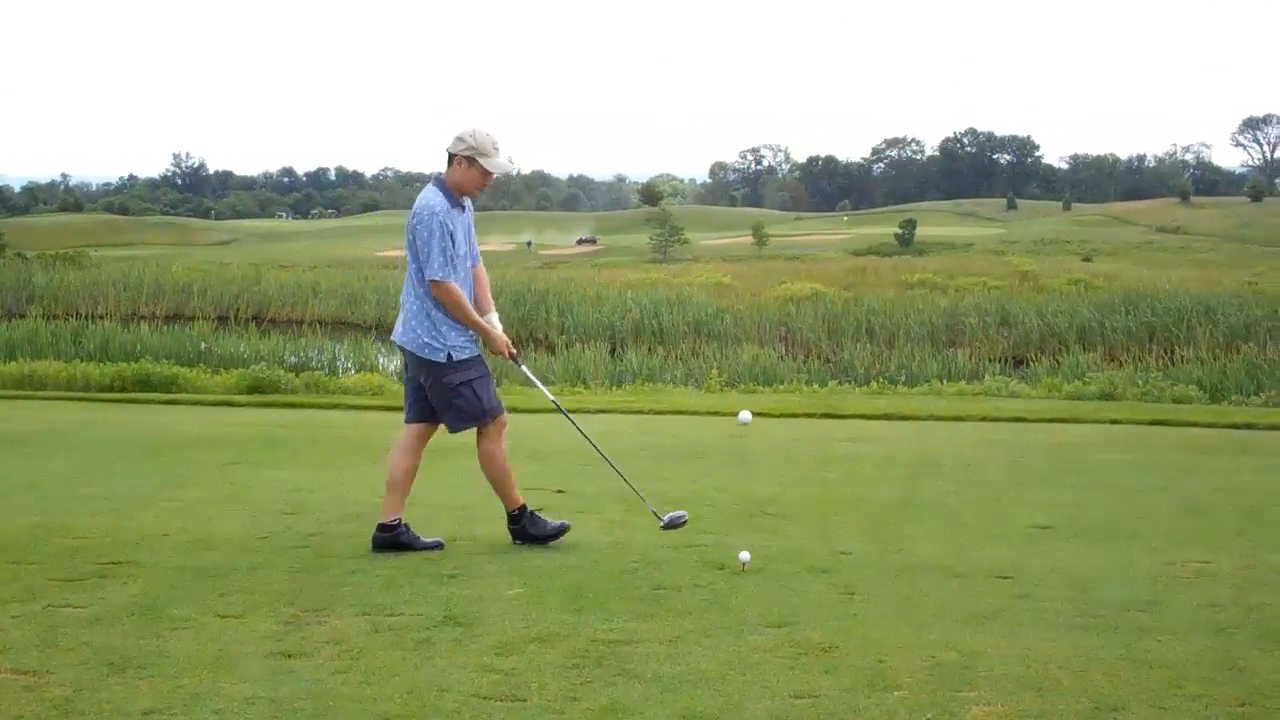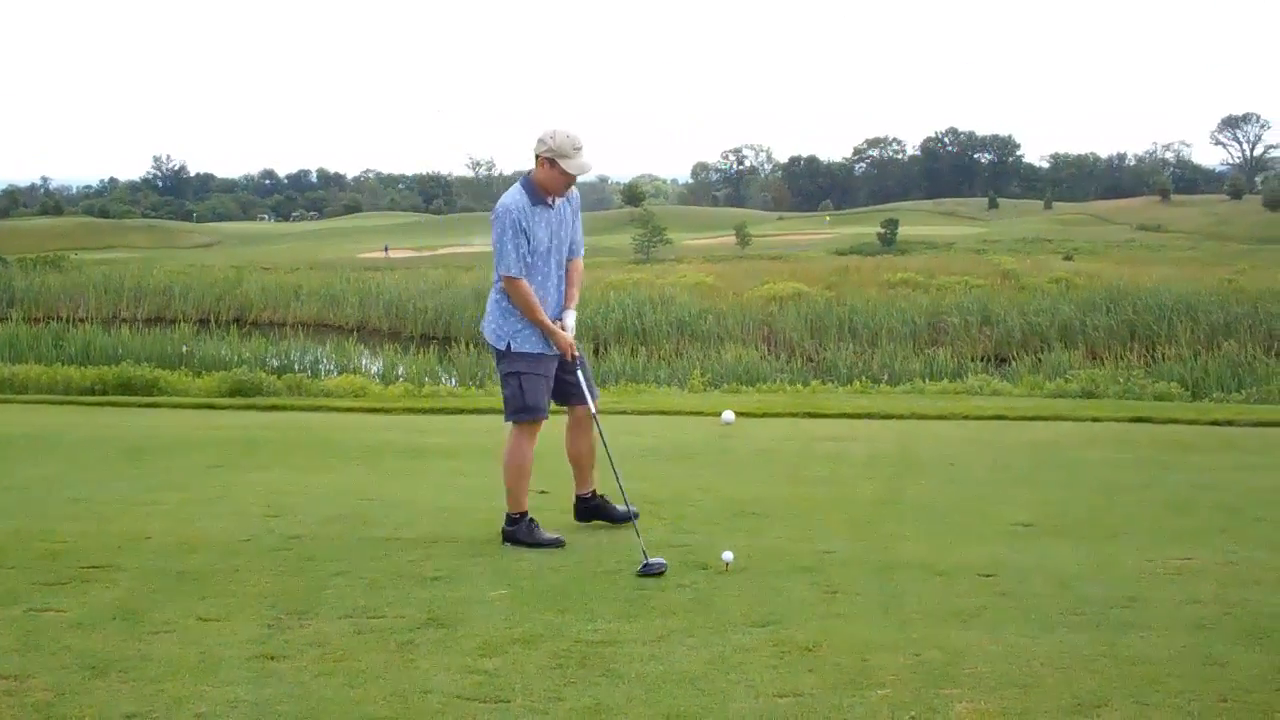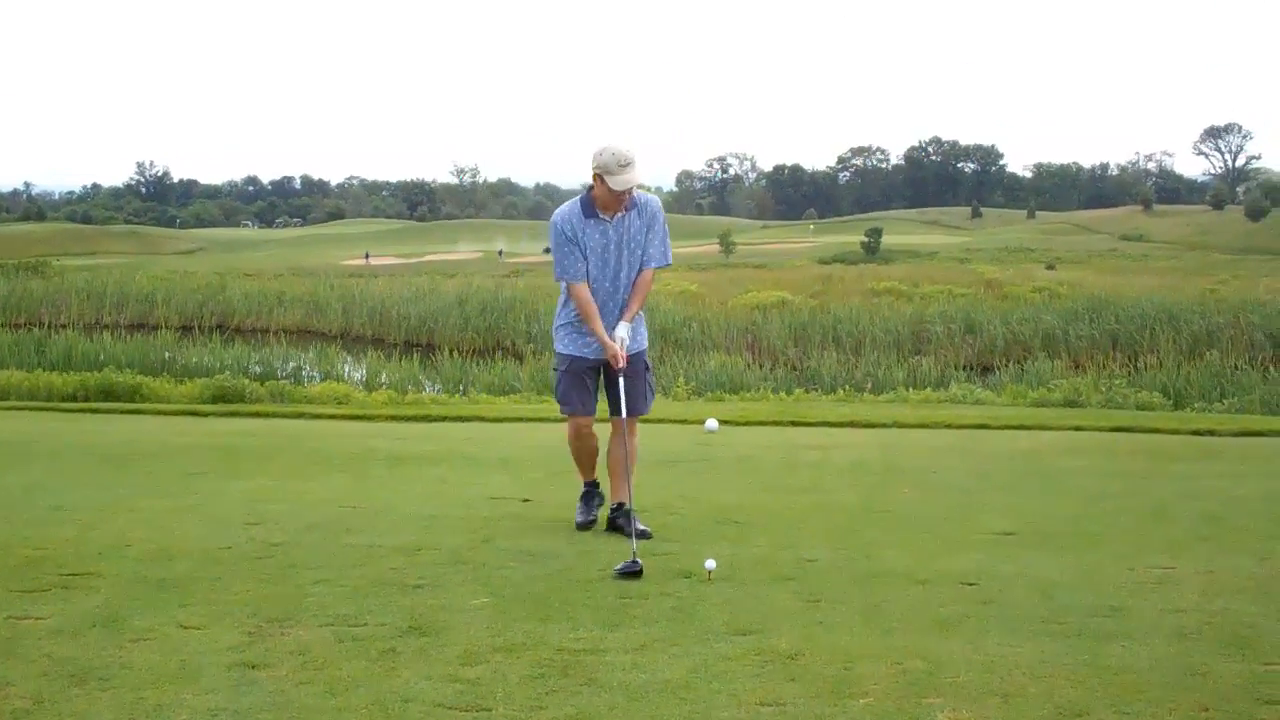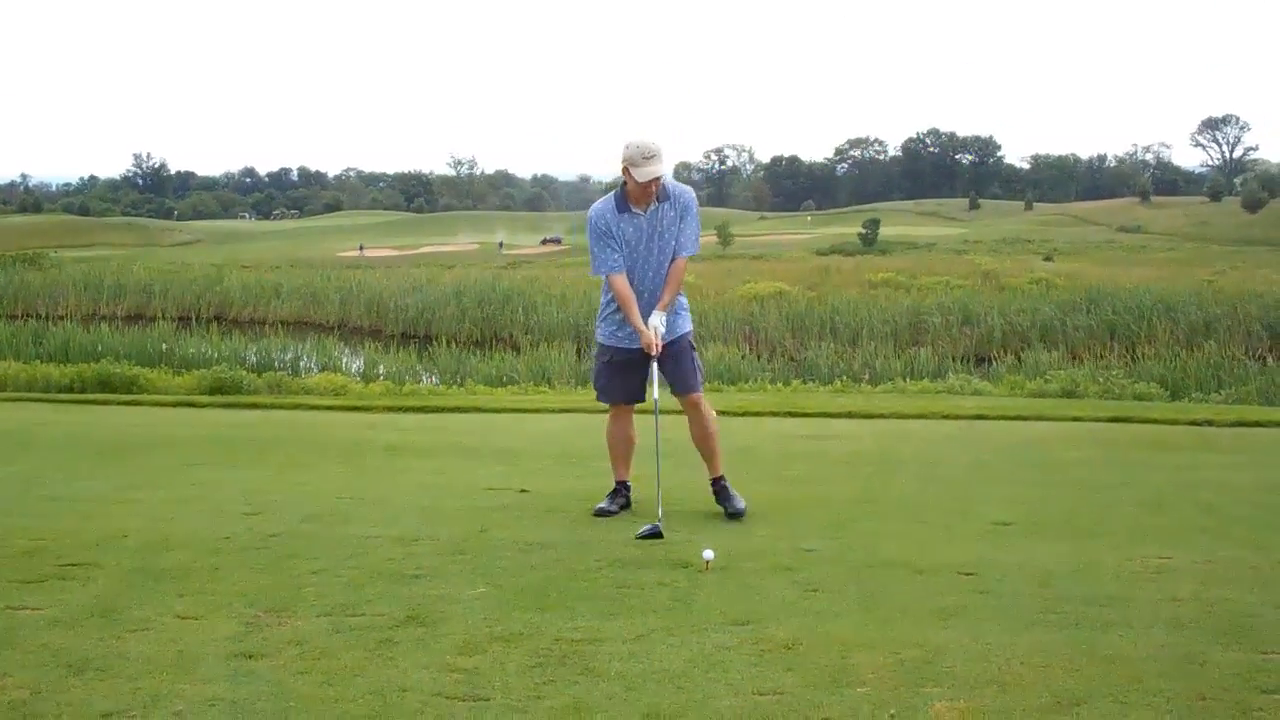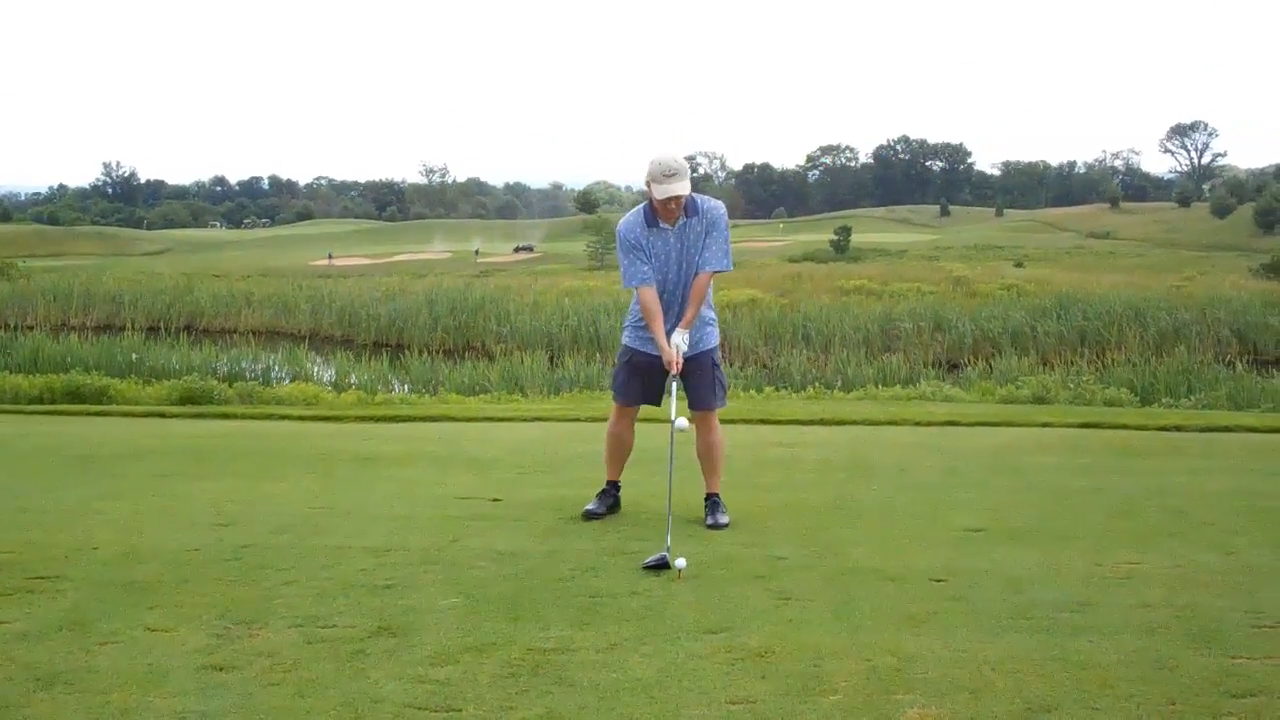
dt=0.5s
person 1, frame 1
left shoulder: (462, 205)
right shoulder: (434, 210)
left elbow: (475, 266)
right elbow: (440, 286)
left wrist: (494, 319)
right wrist: (486, 331)
left hip: (425, 340)
right hip: (443, 343)
left knee: (418, 430)
right knee: (491, 425)
left ankle: (390, 527)
right ankle: (521, 519)
person 1, frame 2
left shoulder: (570, 199)
right shoulder: (511, 208)
right elbow: (513, 281)
left wrist: (570, 316)
right wrist: (551, 332)
left hip: (559, 331)
right hip: (521, 337)
left knee: (583, 412)
right knee: (527, 424)
left ankle: (587, 499)
right ankle: (517, 521)
person 1, frame 3
left shoulder: (650, 208)
right shoulder: (565, 220)
left elbow: (648, 270)
right elbow: (577, 286)
left wrist: (624, 324)
right wrist: (604, 340)
left hip: (629, 335)
right hip: (578, 338)
left knee: (625, 423)
right knee: (580, 420)
left ankle: (619, 508)
right ankle: (590, 487)
person 1, frame 4
left shoulder: (683, 198)
right shoulder: (601, 215)
left elbow: (681, 260)
right elbow: (616, 278)
left wrist: (660, 313)
right wrist: (641, 329)
left hip: (672, 321)
right hip: (619, 329)
left knee: (694, 401)
right knee: (620, 409)
left ankle: (719, 484)
right ankle: (620, 489)
person 1, frame 5
left shoulder: (713, 213)
right shoulder: (629, 228)
left elbow: (704, 276)
right elbow: (645, 289)
left wrist: (682, 330)
right wrist: (662, 344)
left hip: (698, 335)
right hip: (643, 336)
left knee: (706, 416)
right knee: (622, 411)
left ankle: (713, 499)
right ankle: (611, 490)
